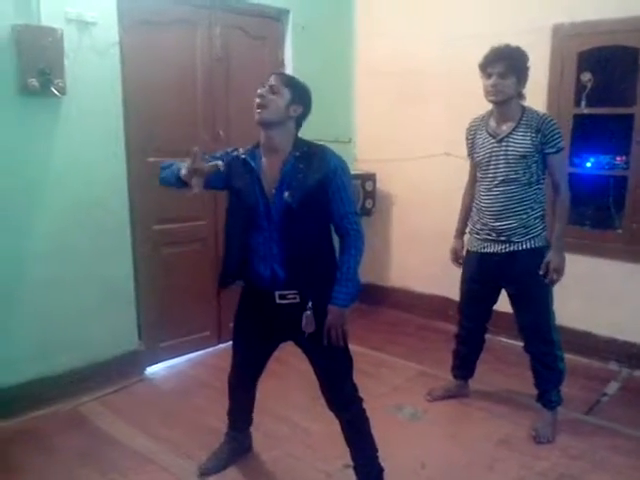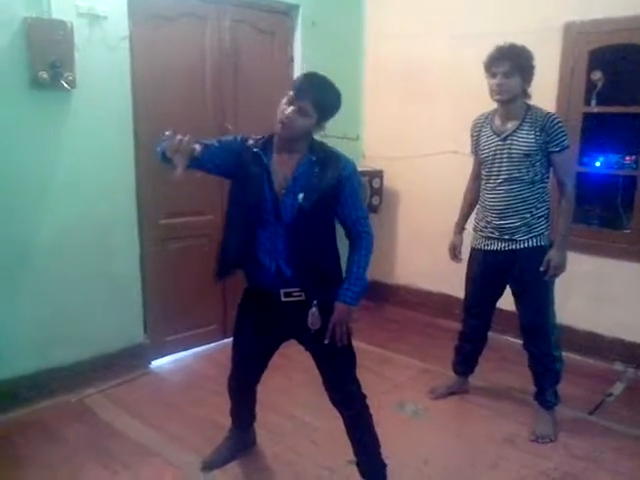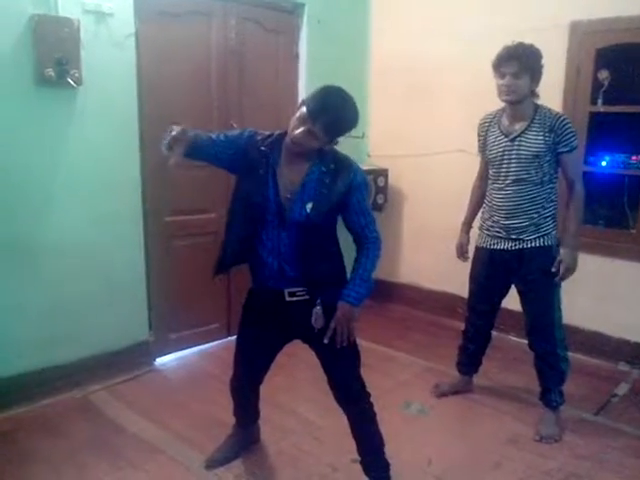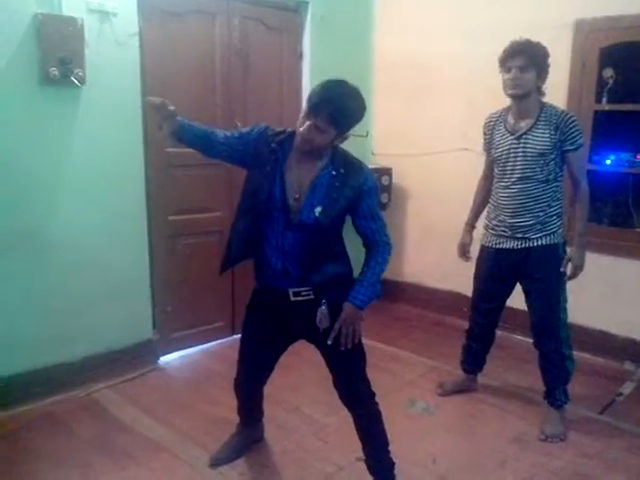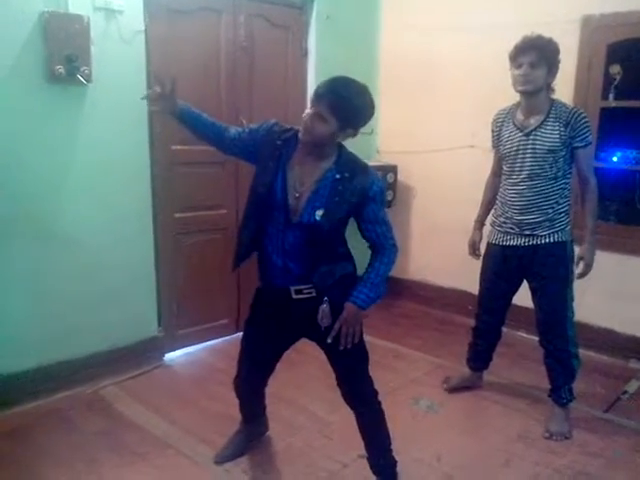
dt=0.5s
person 1, frame 1
left shoulder: (543, 126)
right shoulder: (475, 129)
left elbow: (561, 189)
left wrist: (557, 247)
right wrist: (458, 234)
left hip: (527, 249)
right hip: (481, 247)
left knee: (539, 332)
right knee: (469, 321)
left ankle: (549, 406)
right ankle: (460, 380)
person 1, frame 2
left shoulder: (547, 125)
right shoulder: (480, 126)
left elbow: (566, 187)
left wrist: (560, 245)
right wrist: (458, 227)
left hip: (531, 247)
right hip: (485, 244)
left knee: (538, 329)
right knee: (474, 317)
left ankle: (547, 405)
right ankle: (461, 377)
person 1, frame 3
left shoulder: (556, 126)
right shoulder: (487, 125)
left elbow: (575, 187)
left wrist: (570, 244)
right wrist: (465, 227)
left hip: (537, 247)
right hip: (491, 243)
left knee: (544, 328)
right knee: (477, 315)
left ankle: (551, 405)
right ankle: (465, 376)
person 1, frame 4
left shoulder: (562, 123)
right shoulder: (493, 124)
left elbow: (580, 185)
left wrist: (578, 243)
right wrist: (468, 226)
left hip: (543, 246)
right hip: (496, 242)
left knee: (549, 328)
right knee: (481, 315)
left ankle: (556, 404)
right ankle: (469, 375)
person 1, frame 5
left shoulder: (571, 120)
right shoulder: (501, 120)
left elbow: (588, 182)
left wrist: (589, 239)
right wrist: (478, 224)
left hip: (551, 243)
right hip: (503, 239)
left knee: (555, 326)
right knee: (487, 312)
left ankle: (560, 402)
right ankle: (474, 371)
person 2, frame 1
left shoulder: (325, 165)
right shoulder: (238, 163)
left elbow: (351, 235)
right elbow: (168, 174)
left wrist: (340, 301)
right wrist: (187, 171)
left hip: (312, 302)
right hip: (257, 301)
left knee: (342, 397)
right knee: (241, 379)
right ankle: (237, 438)
person 2, frame 2
left shoulder: (337, 169)
right shoulder: (244, 153)
left elbow: (361, 236)
right elbow: (190, 152)
left wrist: (347, 299)
right wrist: (177, 149)
left hip: (316, 301)
right hip: (260, 299)
left knee: (346, 395)
right knee: (241, 378)
right ankle: (241, 433)
person 2, frame 3
left shoulder: (345, 176)
right shoulder: (251, 148)
left elbow: (369, 241)
right elbow: (203, 143)
left wrist: (350, 299)
right wrist: (182, 140)
left hip: (321, 300)
right hip: (265, 297)
left knee: (351, 395)
right knee: (243, 378)
right ankle: (246, 430)
person 2, frame 4
left shoulder: (355, 179)
right shoulder: (265, 145)
left elbow: (379, 245)
right elbow: (214, 141)
left wrist: (357, 301)
right wrist: (176, 124)
left hip: (327, 300)
right hip: (270, 297)
left knee: (357, 395)
right knee: (247, 379)
right ankle: (249, 429)
person 2, frame 5
left shoulder: (361, 182)
right shoulder: (273, 141)
left elbow: (385, 248)
right elbow: (224, 136)
left wrist: (359, 302)
right wrist: (175, 108)
left hip: (330, 299)
right hip: (273, 295)
left knee: (360, 394)
right knee: (247, 378)
right ankle: (253, 425)
